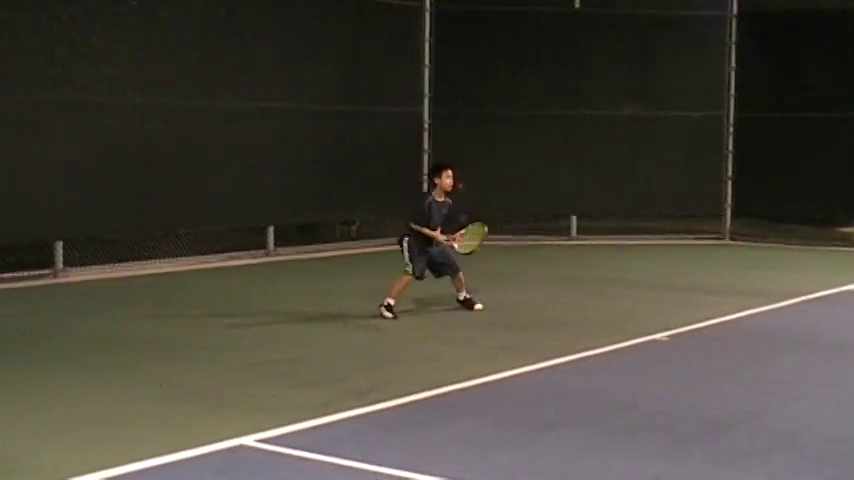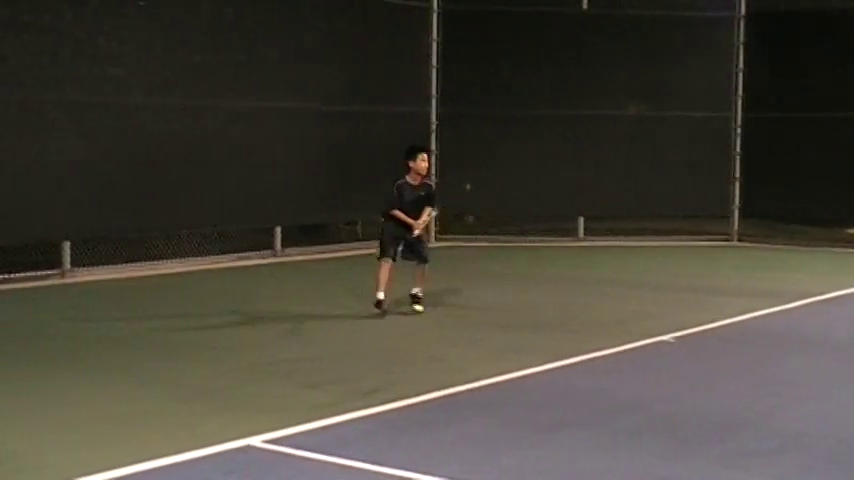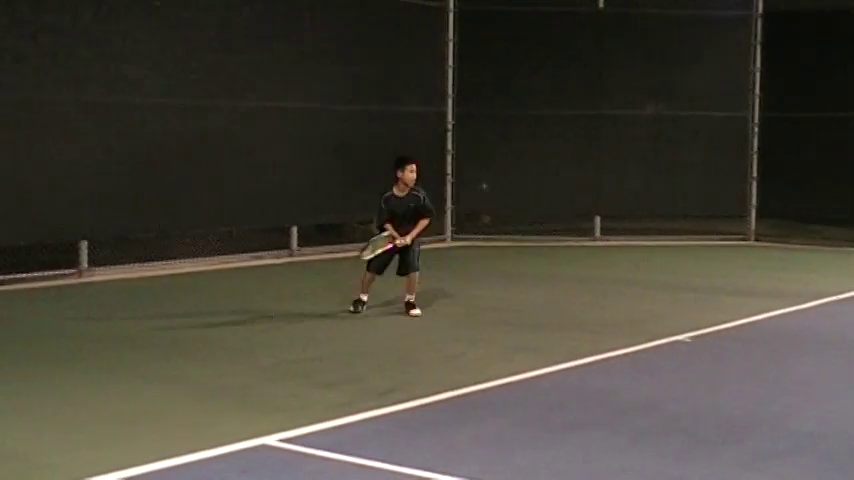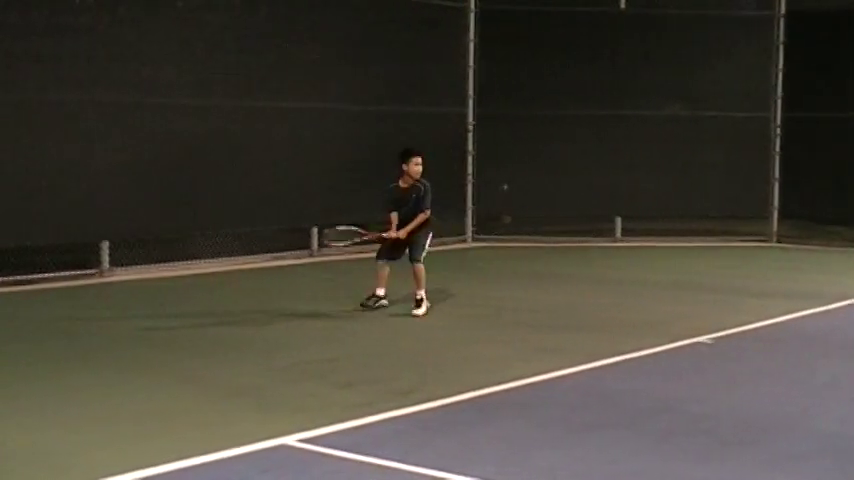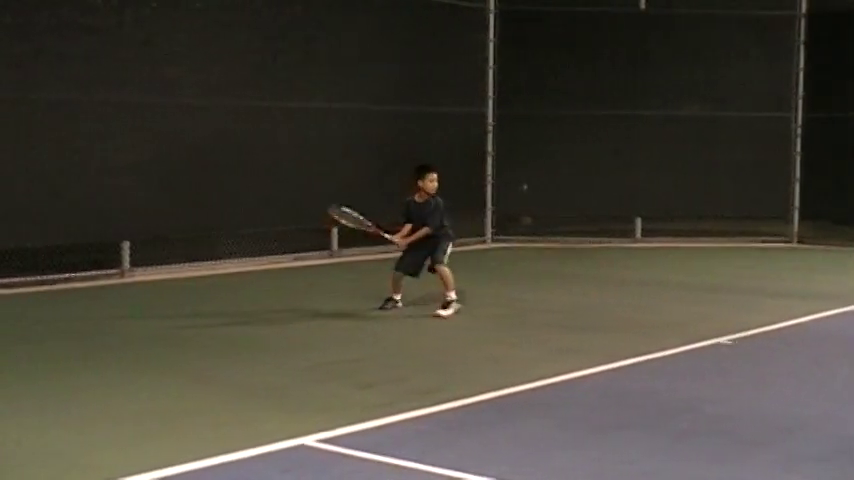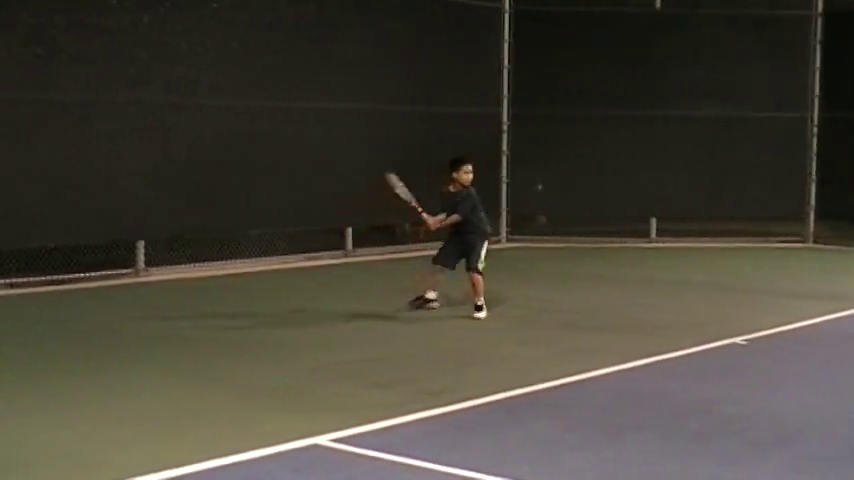
dt=0.2s
person 1, frame 1
left shoulder: (448, 204)
right shoulder: (427, 202)
right elbow: (414, 224)
left wrist: (450, 238)
right wrist: (433, 235)
left hip: (434, 244)
right hip: (414, 241)
left knee: (454, 269)
right knee: (411, 273)
left ankle: (463, 297)
right ankle: (388, 303)
person 1, frame 2
left shoulder: (428, 186)
right shoulder: (399, 186)
left elbow: (429, 206)
right elbow: (392, 209)
left wrist: (422, 221)
right wrist: (410, 221)
left hip: (417, 225)
right hip: (393, 224)
left knee: (422, 258)
right knee: (387, 258)
left ankle: (416, 294)
right ankle: (380, 298)
person 1, frame 3
left shoulder: (419, 195)
right shoulder: (387, 198)
left elbow: (427, 217)
right elbow: (385, 223)
left wrist: (411, 236)
right wrist: (396, 237)
left hip: (411, 236)
right hip: (391, 236)
left knee: (413, 268)
right knee: (372, 269)
left ankle: (410, 301)
right ankle: (362, 299)
person 1, frame 4
left shoulder: (423, 187)
right shoulder: (393, 189)
left elbow: (425, 212)
right elbow: (394, 211)
left wrist: (407, 230)
right wrist: (393, 229)
left hip: (421, 228)
right hip: (400, 228)
left knee: (416, 259)
right knee: (383, 256)
left ankle: (421, 298)
right ankle: (380, 295)
person 1, frame 5
left shoulder: (437, 203)
right shoulder: (410, 203)
left elbow: (429, 227)
right elbow: (409, 224)
left wrist: (408, 240)
right wrist: (399, 235)
left hip: (441, 238)
right hip: (420, 240)
left knee: (439, 265)
right knee: (400, 268)
left ankle: (451, 300)
right ankle: (395, 298)
person 1, frame 6
left shoulder: (469, 194)
right shoulder: (446, 193)
left elbow: (458, 216)
right elbow: (447, 213)
left wrist: (438, 225)
right wrist: (433, 219)
left hip: (478, 234)
right hip: (457, 234)
left knee: (473, 270)
right knee: (438, 263)
left ankle: (480, 304)
right ankle: (429, 297)
